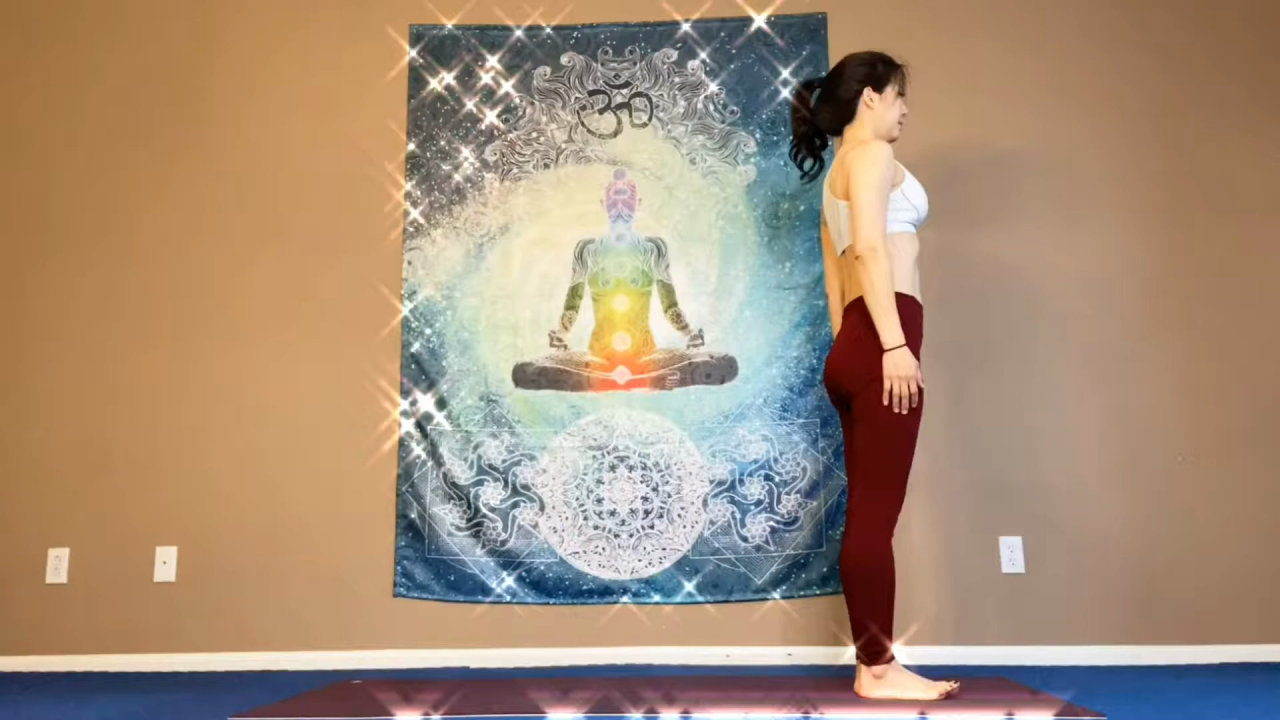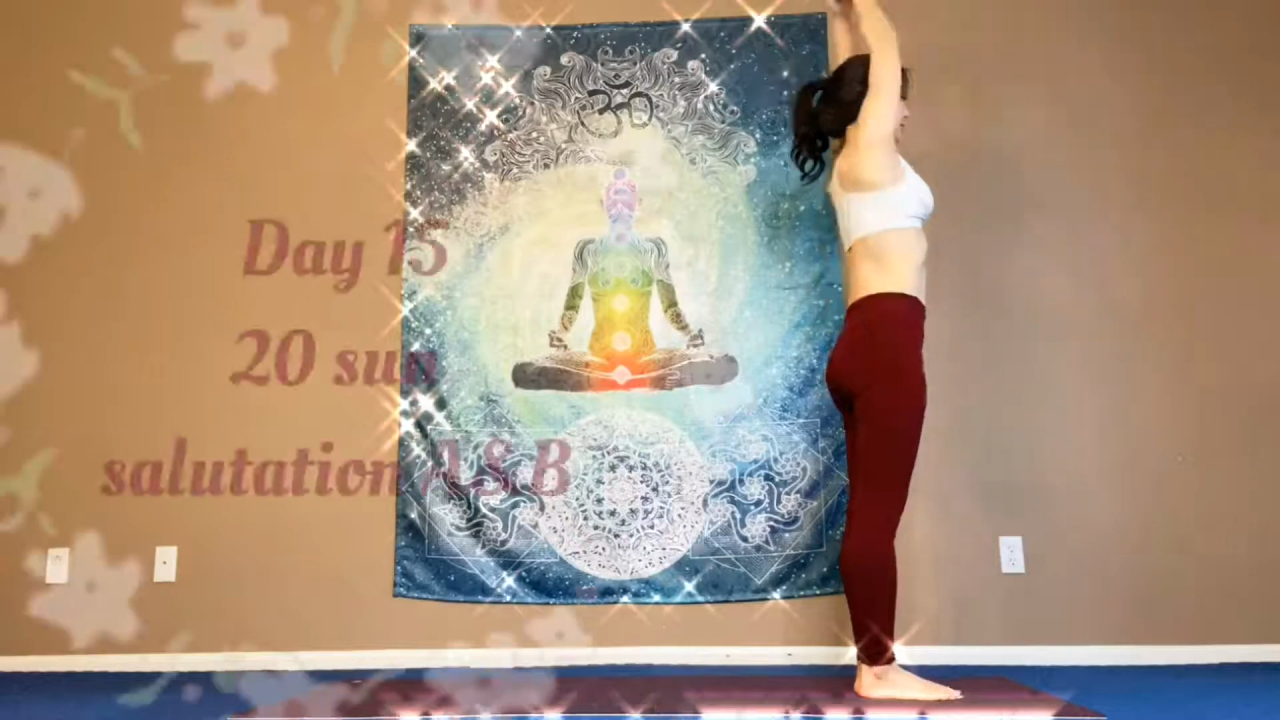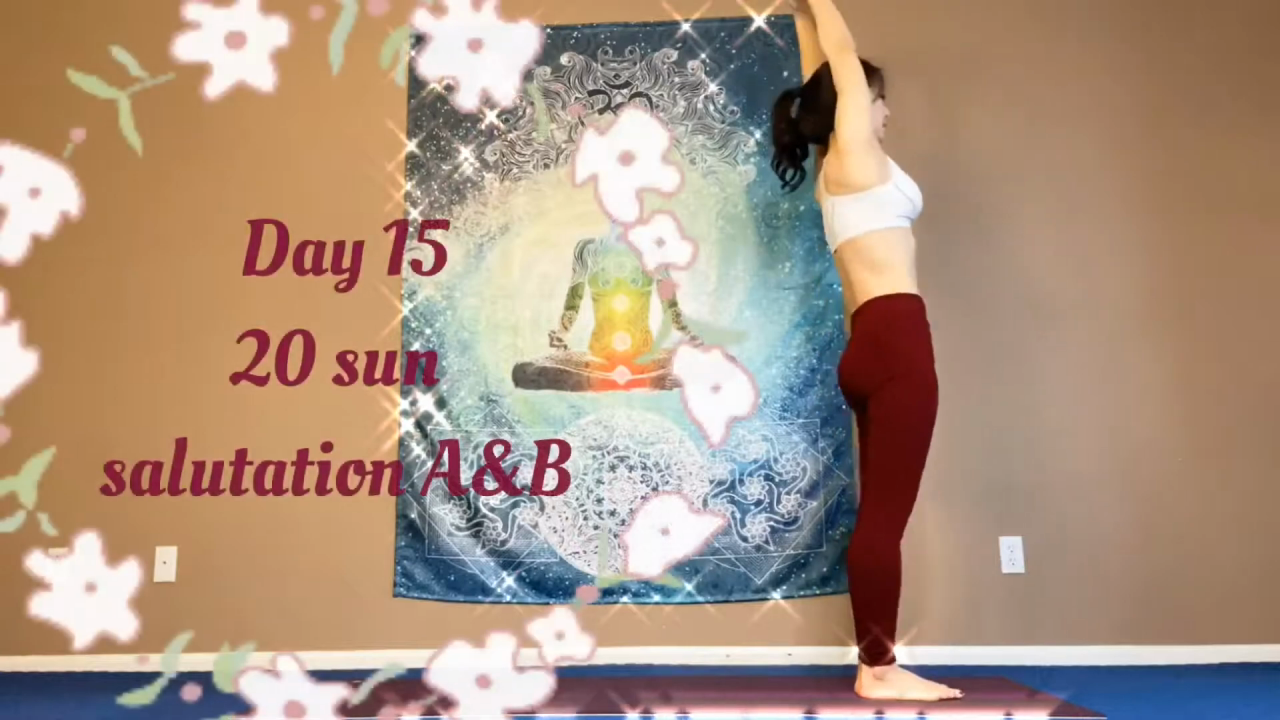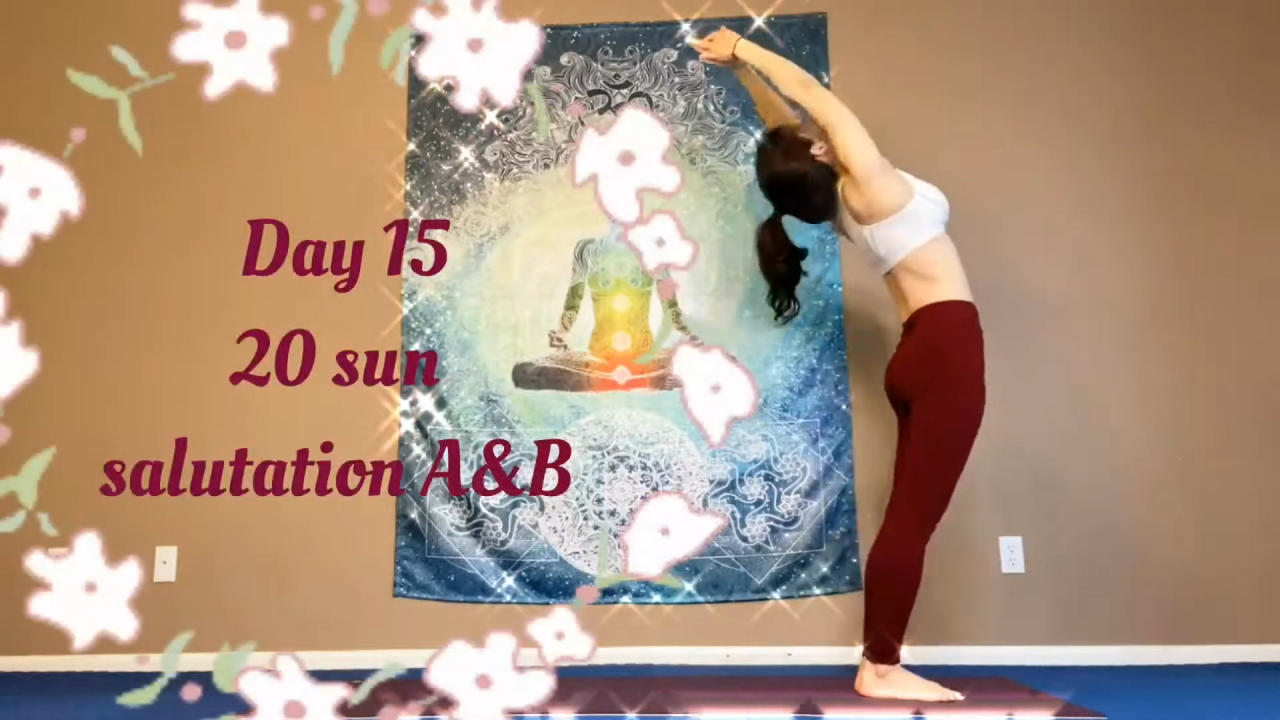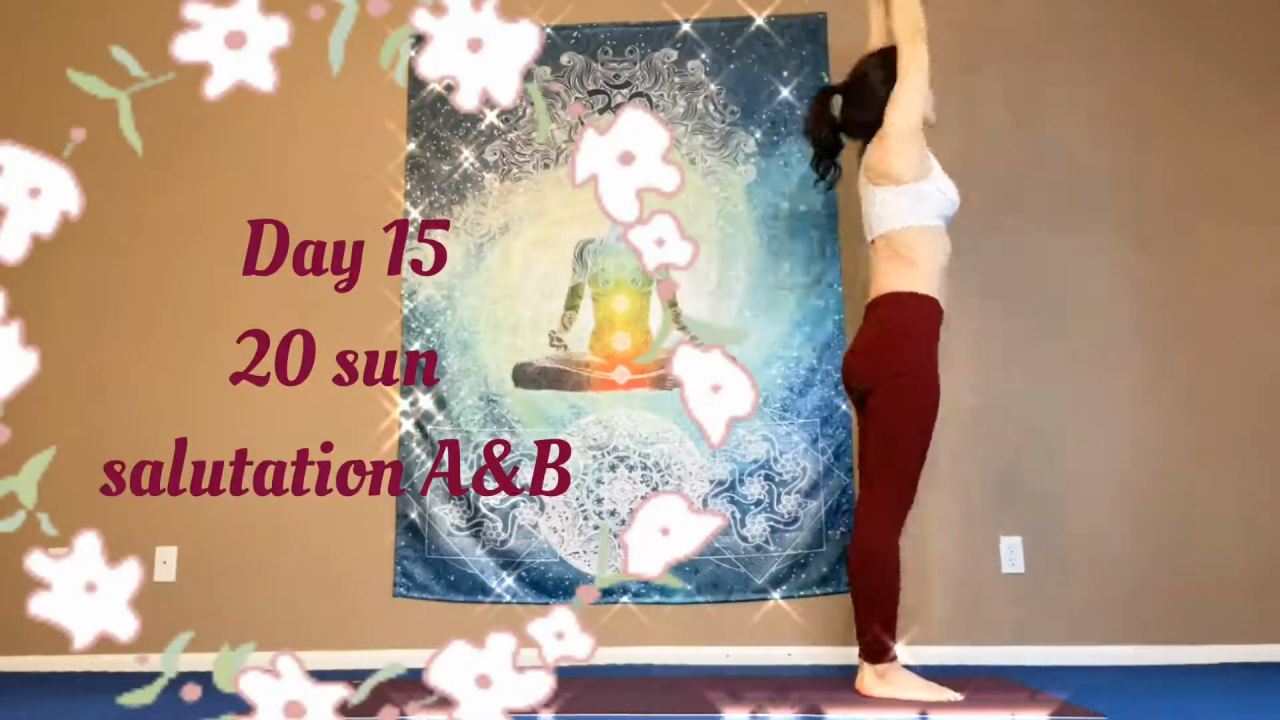
dt=0.2s
person 1, frame 1
left shoulder: (842, 170)
right shoulder: (865, 159)
right elbow: (866, 252)
left wrist: (844, 341)
right wrist: (893, 344)
left hip: (860, 347)
right hip: (881, 344)
left knee: (870, 513)
right knee: (874, 512)
left ankle: (878, 662)
right ankle: (877, 667)
person 1, frame 2
left shoulder: (852, 160)
right shoulder: (868, 146)
left elbow: (856, 62)
left hip: (866, 343)
right hip: (884, 338)
left knee: (871, 512)
right knee: (876, 512)
left ankle: (877, 661)
right ankle: (878, 668)
person 1, frame 3
left shoulder: (830, 166)
right shoulder: (852, 155)
left elbow: (820, 68)
right elbow: (842, 57)
left hip: (874, 348)
right hip: (892, 343)
left knee: (881, 514)
right knee: (884, 515)
left ankle: (879, 661)
right ankle: (881, 668)
person 1, frame 4
left shoulder: (840, 202)
right shoulder: (866, 184)
left elbow: (785, 126)
right elbow: (812, 96)
left wrist: (738, 61)
right wrist: (742, 51)
left hip: (927, 355)
right hip: (948, 351)
left knee: (908, 517)
right knee: (914, 518)
left ankle: (881, 662)
right ankle: (882, 668)
person 1, frame 5
left shoulder: (883, 151)
right shoulder: (898, 142)
left elbow: (888, 58)
right elbow: (913, 65)
left hip: (887, 340)
right hip: (901, 340)
left knee: (880, 511)
right knee: (882, 510)
left ankle: (879, 660)
right ankle: (880, 666)
person 2, frame 1
left shoulder: (654, 249)
right shoulder: (587, 251)
left elbow: (670, 305)
right elbow: (572, 304)
left wrist: (691, 336)
right wrist: (560, 336)
left hip: (647, 359)
right hip: (598, 358)
left knee: (725, 365)
right knee: (524, 372)
person 2, frame 2
left shoulder: (655, 249)
right shoulder: (587, 250)
left elbow: (670, 306)
right elbow: (571, 303)
left wrist: (689, 336)
right wrist: (560, 333)
right hip: (597, 359)
left knee: (724, 365)
right knee: (524, 371)
person 2, frame 3
right shoulder: (588, 250)
left elbow: (670, 304)
right elbow: (572, 304)
left wrist: (688, 336)
right wrist: (559, 336)
left hip: (645, 358)
right hip: (599, 357)
right knee: (523, 373)
person 2, frame 4
right shoulder: (588, 250)
left elbow: (670, 303)
right elbow: (572, 304)
left wrist: (687, 337)
right wrist: (559, 337)
left hip: (645, 358)
right hip: (599, 357)
right knee: (523, 372)
person 2, frame 5
right shoulder: (588, 250)
left elbow: (669, 303)
right elbow: (572, 304)
left wrist: (687, 336)
right wrist: (560, 336)
left hip: (645, 357)
right hip: (599, 357)
right knee: (524, 372)
